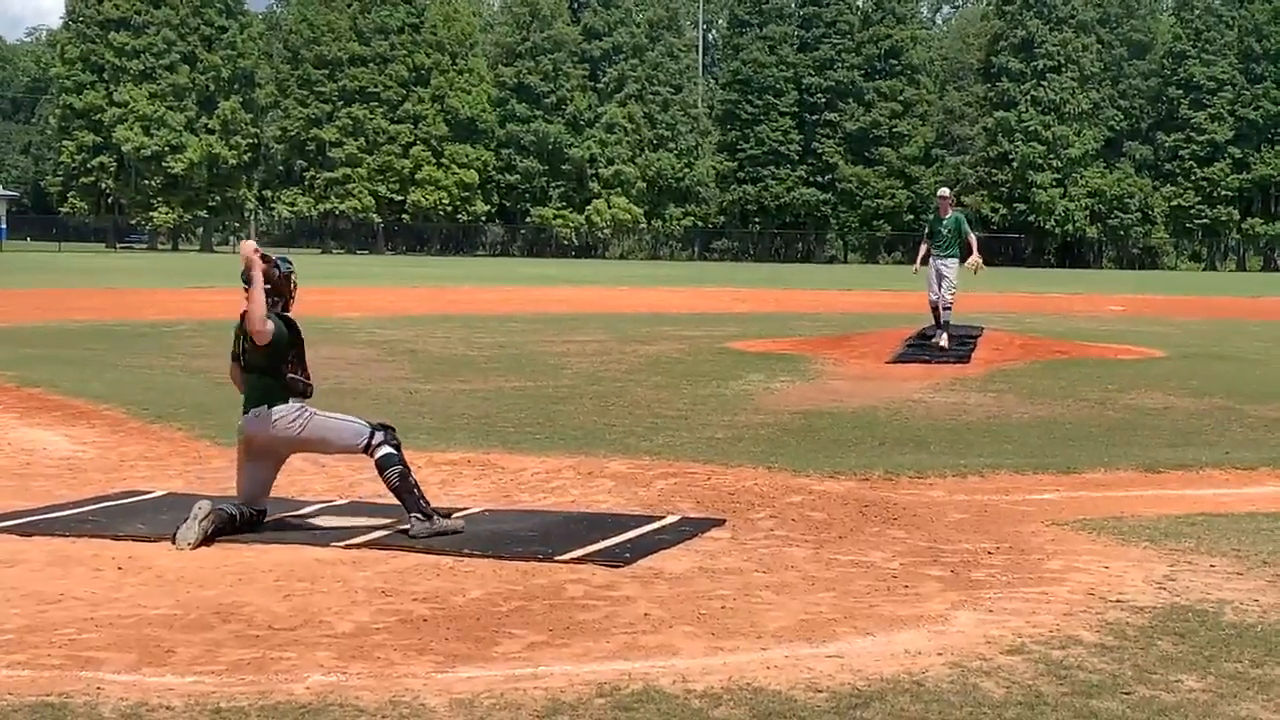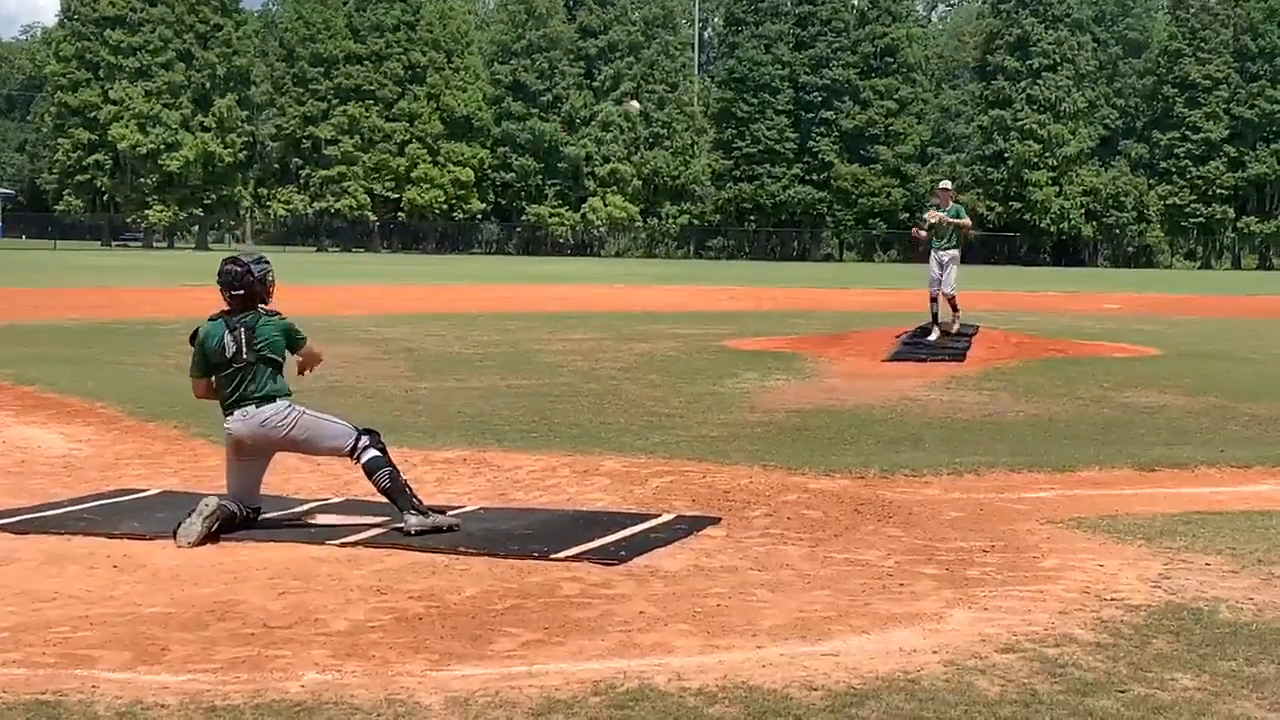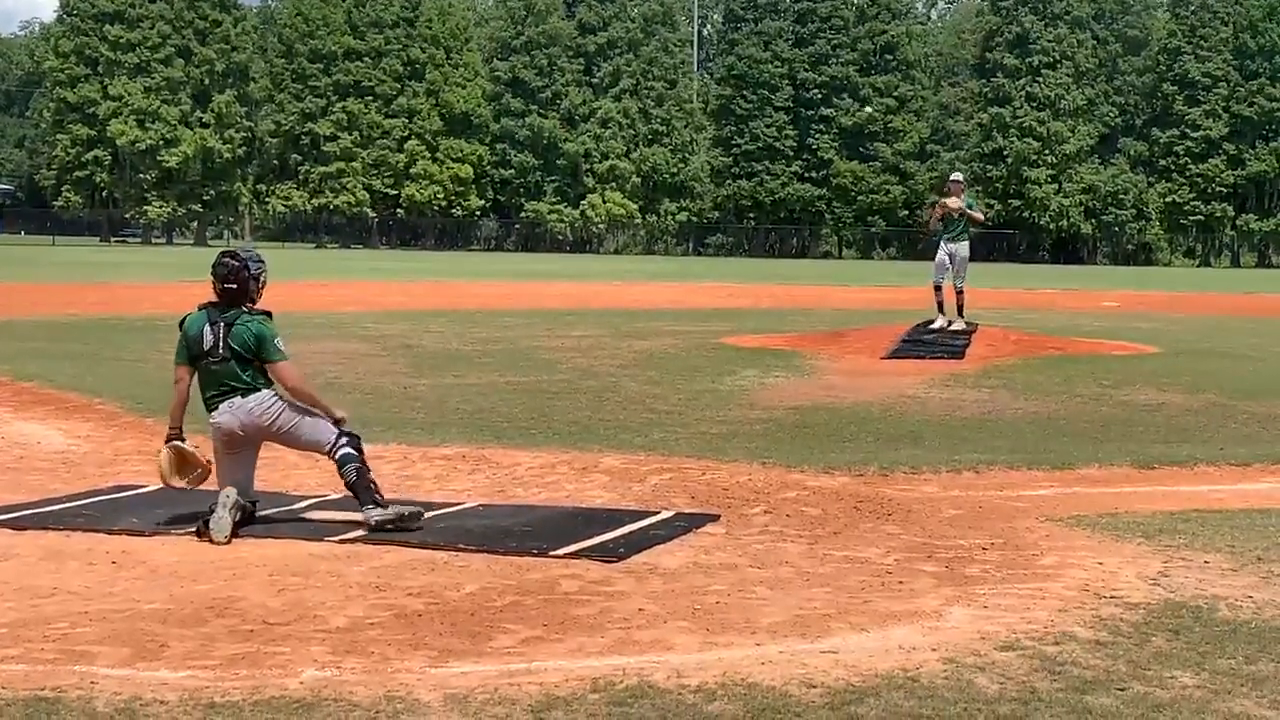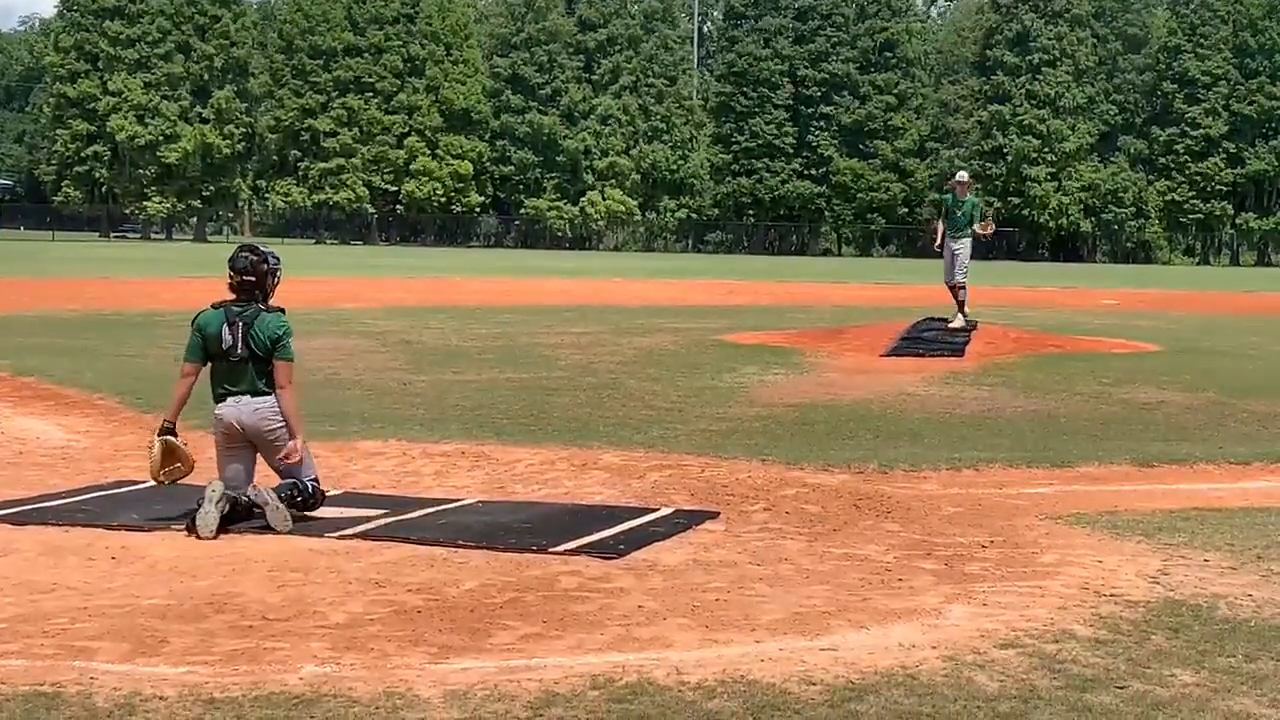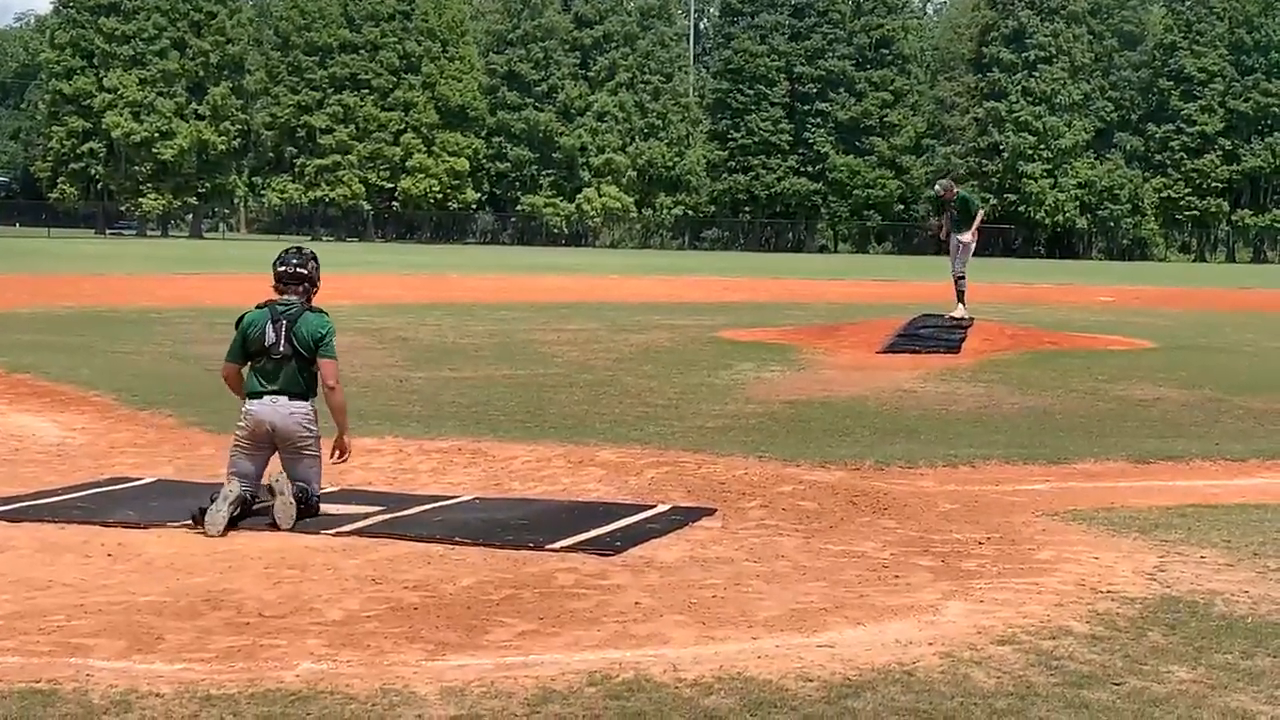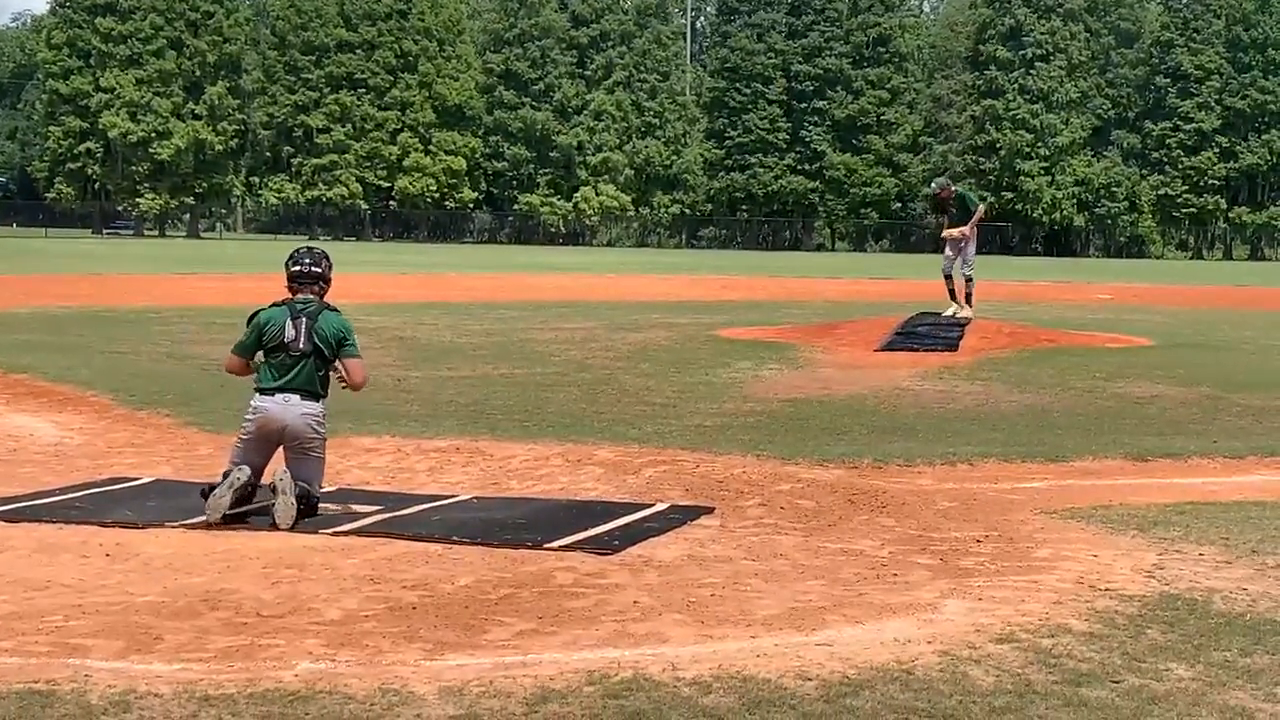
dt=0.4s
person 1, frame 1
left shoulder: (242, 329)
right shoulder: (275, 324)
left elbow: (237, 376)
right elbow: (259, 331)
right wrist: (256, 269)
left hip: (252, 426)
right hip: (290, 417)
left knee: (250, 511)
right knee: (381, 438)
left ankle: (212, 519)
right ankle: (421, 516)
person 1, frame 2
left shoulder: (206, 332)
right shoulder: (275, 324)
left elbow: (200, 390)
right elbow: (314, 357)
right wrist: (304, 362)
left hip: (237, 427)
right hip: (279, 415)
left knee: (245, 509)
right knee: (366, 442)
left ankle: (217, 514)
right ankle: (414, 513)
person 1, frame 3
left shoulder: (192, 323)
right shoulder: (259, 324)
left elbow: (180, 382)
right elbow: (290, 381)
left wrist: (174, 431)
right wrist: (329, 412)
left hip: (221, 419)
right hip: (267, 407)
left knee: (239, 504)
right knee: (345, 444)
left ankle: (229, 509)
right ankle: (377, 509)
person 1, frame 4
left shoulder: (207, 320)
right shoulder: (276, 323)
left elbow: (187, 376)
right elbow: (284, 385)
left wrist: (168, 424)
right wrist: (297, 435)
left hip: (226, 414)
right hip: (267, 410)
left knee: (239, 501)
right knee: (308, 492)
left ankle: (223, 502)
right ankle: (278, 495)
person 1, frame 5
left shoulder: (251, 318)
right shoulder: (319, 324)
left elbow: (228, 374)
right elbow: (330, 384)
right wrist: (343, 433)
left hip: (255, 410)
right hip: (298, 413)
left knee: (241, 490)
right knee: (307, 500)
left ankle: (231, 500)
right ankle: (292, 494)
person 1, frame 6
left shoulder: (267, 316)
right shoulder: (338, 323)
left elbow: (233, 365)
right elbow: (357, 381)
right wrist: (334, 368)
left hip: (264, 407)
right hip: (308, 412)
left knee: (238, 473)
right knee: (307, 499)
left ankle: (237, 483)
right ankle: (293, 490)
